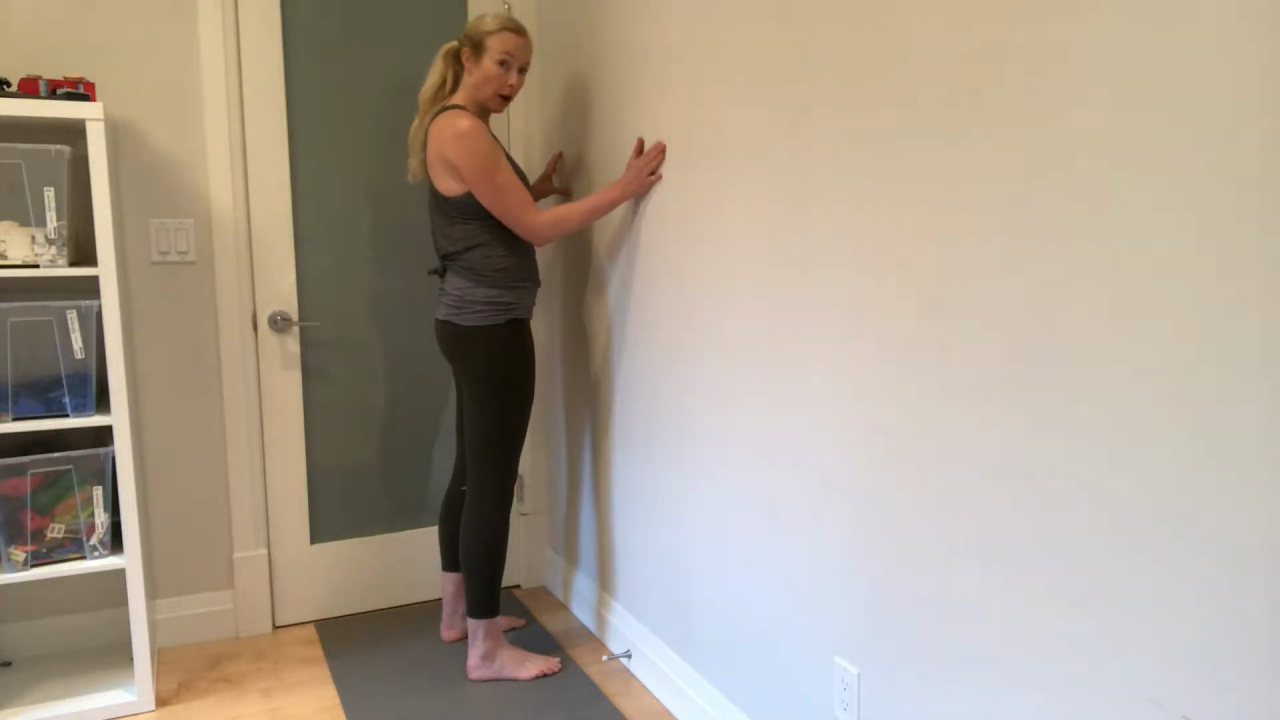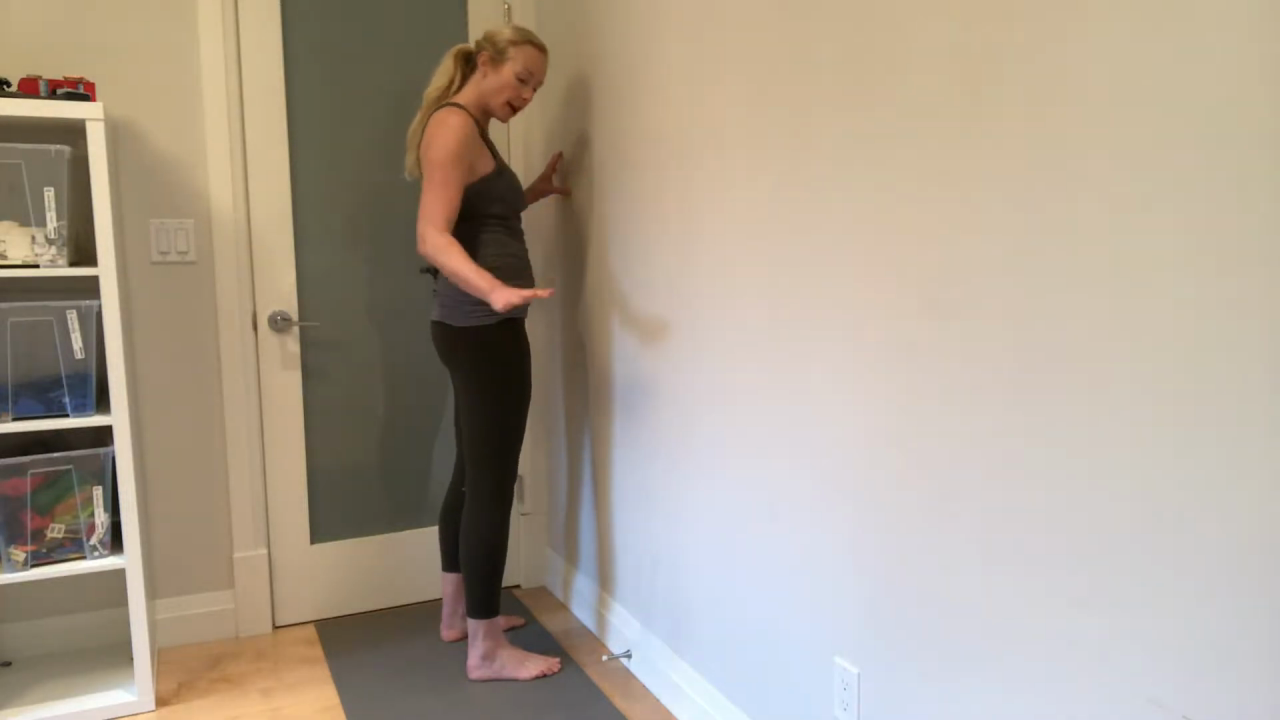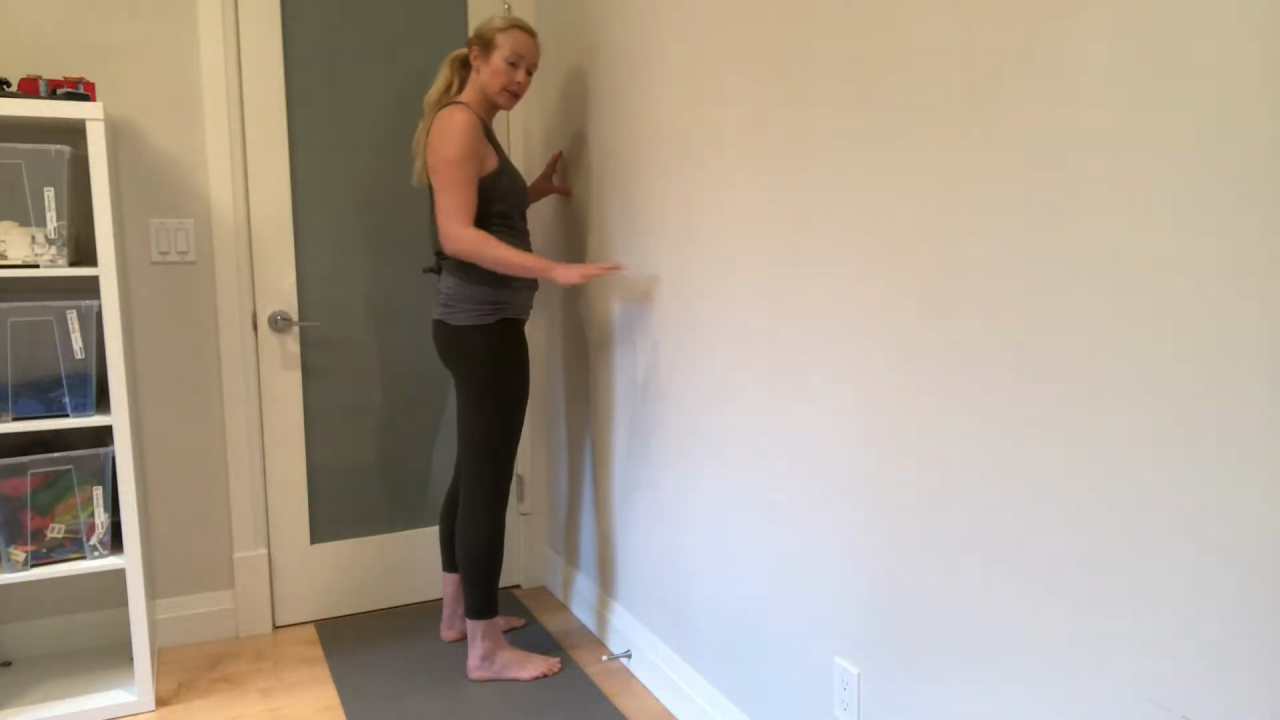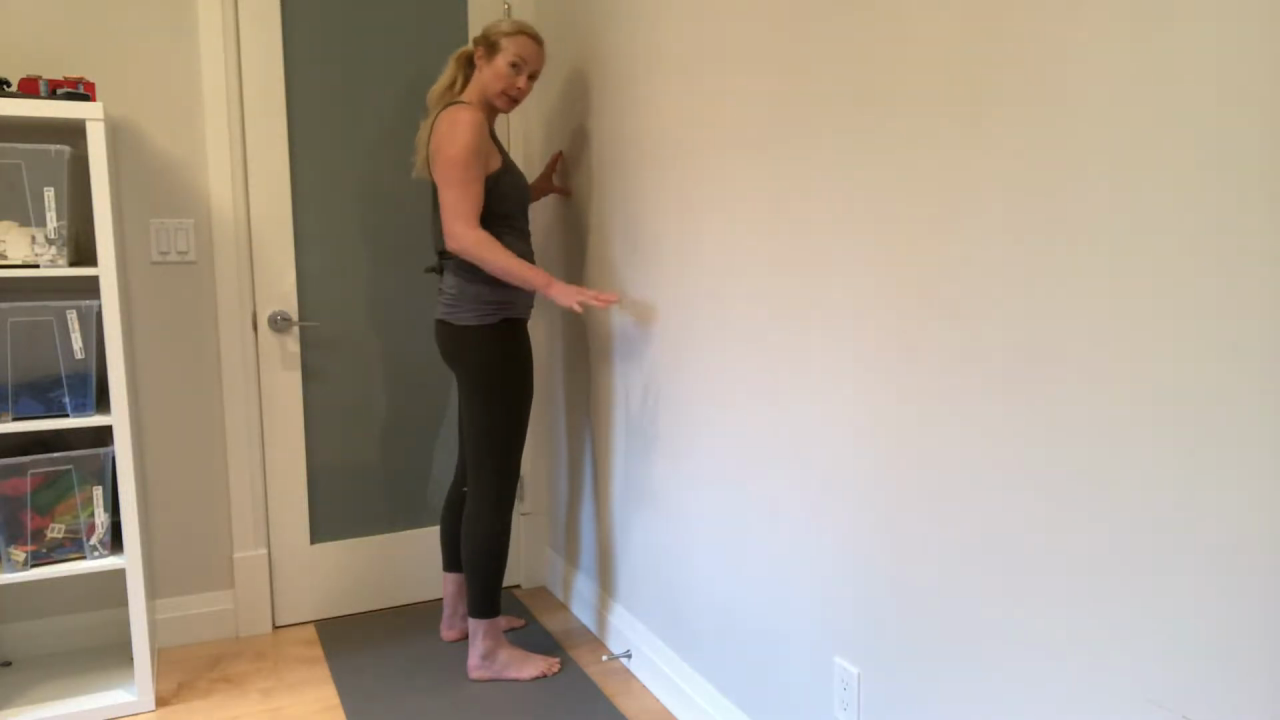
dt=0.7s
person 1, frame 1
left shoulder: (456, 127)
right shoulder: (463, 131)
right elbow: (533, 229)
left wrist: (534, 189)
right wrist: (623, 189)
left hip: (474, 322)
right hip: (489, 327)
left knee: (473, 472)
right knee: (492, 481)
left ankle: (458, 612)
right ankle: (486, 648)
person 1, frame 2
left shoulder: (469, 128)
right shoulder: (453, 125)
right elbow: (433, 236)
left wrist: (531, 193)
right wrist: (494, 290)
left hip: (473, 326)
right hip: (481, 328)
left knee: (472, 473)
right knee: (491, 482)
left ankle: (458, 612)
right ankle: (486, 648)
person 1, frame 3
left shoulder: (474, 129)
right shoulder: (456, 122)
right elbow: (458, 235)
left wrist: (532, 192)
right wrist: (552, 271)
left hip: (479, 324)
right hip: (482, 326)
left knee: (474, 473)
right knee: (488, 480)
left ankle: (458, 613)
right ankle: (486, 649)
person 1, frame 4
left shoulder: (472, 125)
right shoulder: (462, 121)
right elbow: (462, 234)
left wrist: (533, 191)
right wrist: (550, 285)
left hip: (479, 323)
right hip: (485, 325)
left knee: (475, 472)
right knee: (493, 480)
left ankle: (458, 613)
right ankle: (487, 648)
